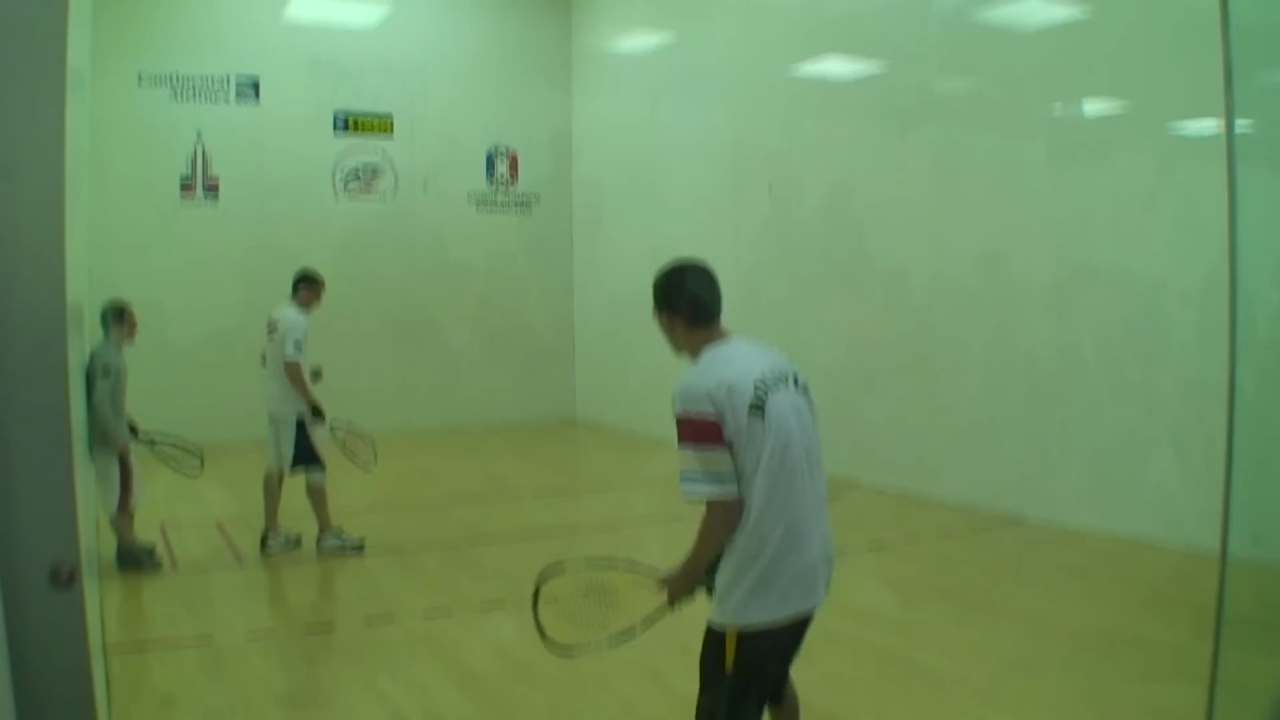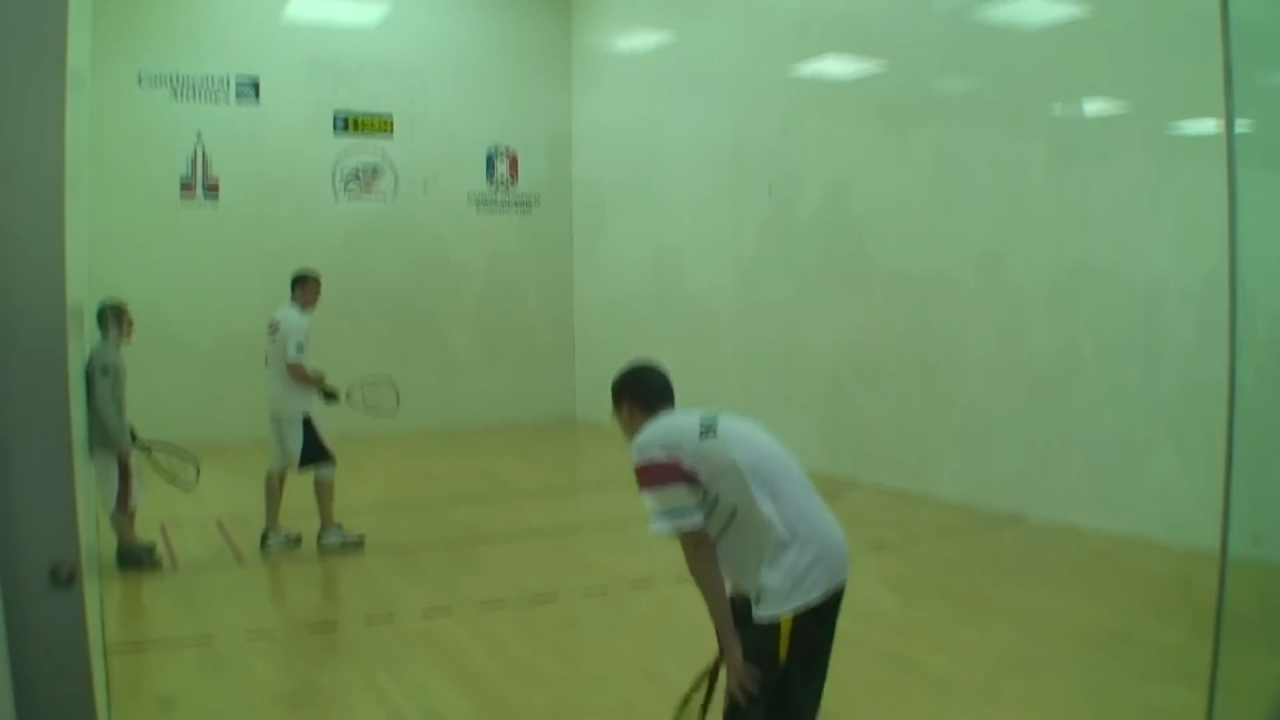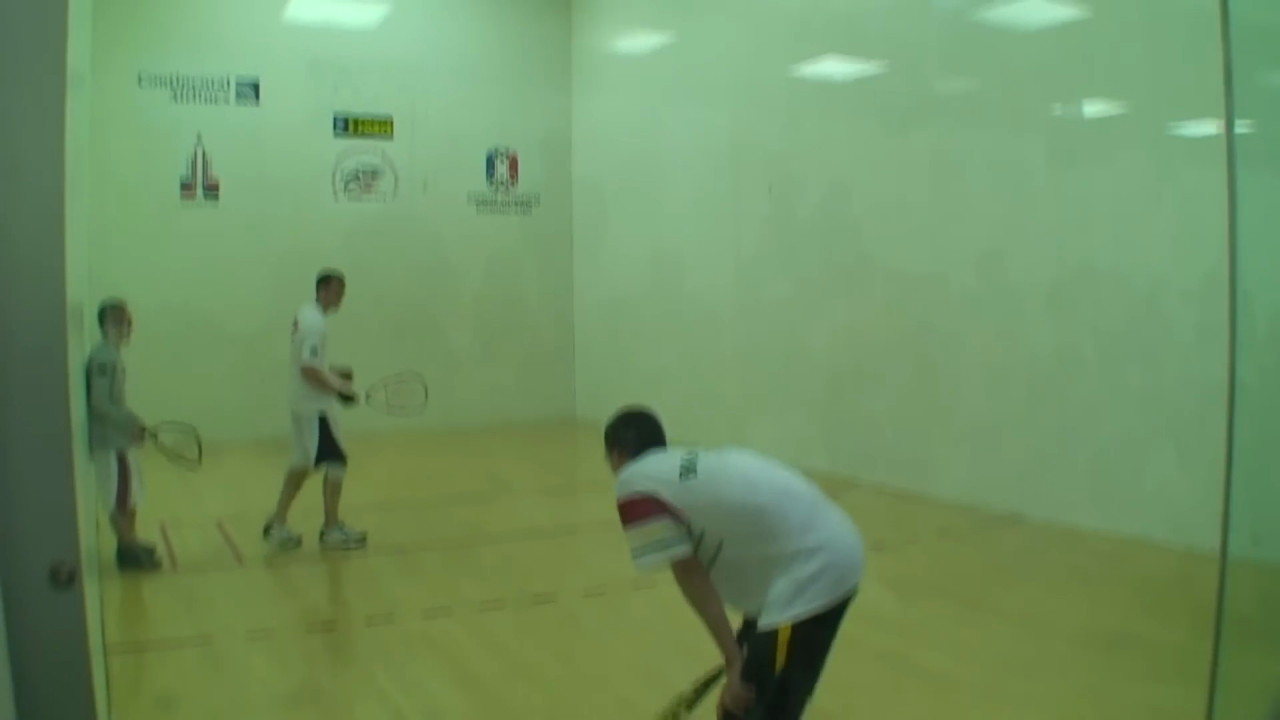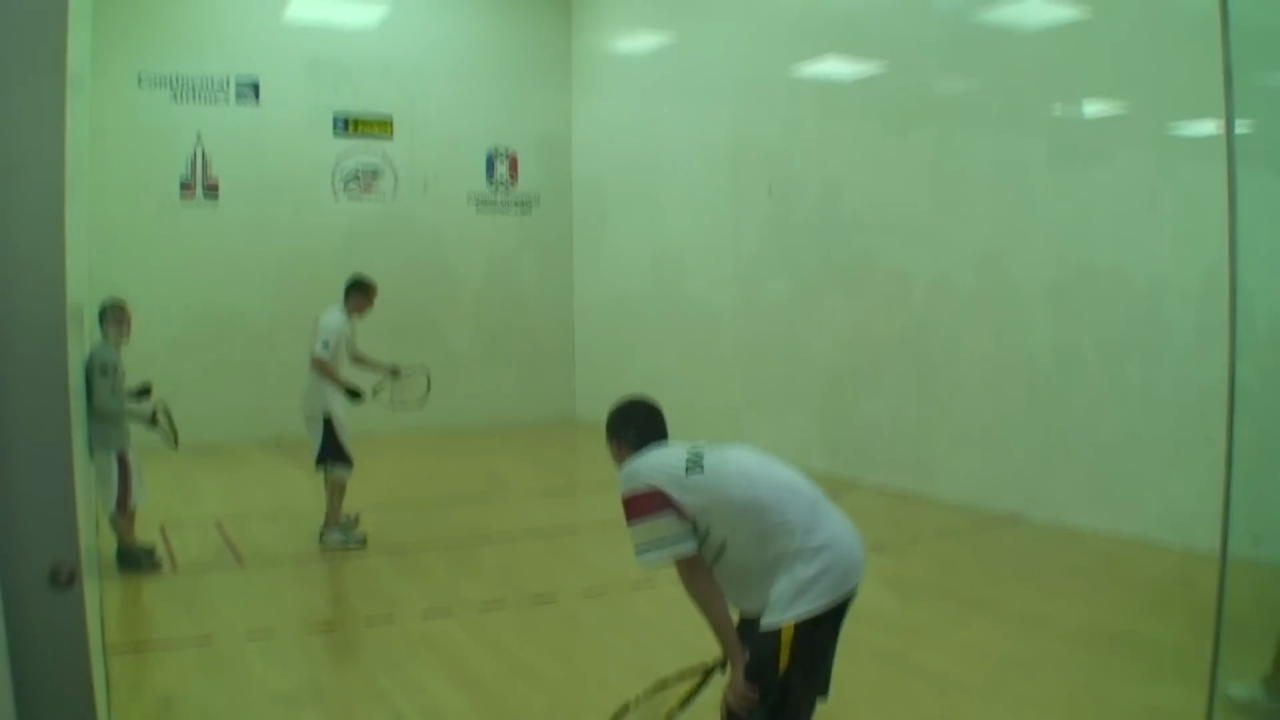
dt=0.4s
person 1, frame 1
left shoulder: (700, 390)
right shoulder: (773, 362)
left elbow: (725, 511)
left wrist: (688, 575)
left hip: (758, 585)
right hip: (807, 567)
right knee: (772, 681)
person 1, frame 2
left shoulder: (650, 445)
right shoulder: (705, 425)
left elbow: (697, 546)
left wrist: (731, 646)
left hip: (798, 573)
right hip: (817, 554)
person 1, frame 3
left shoulder: (634, 483)
right shoulder: (694, 466)
left elbow: (689, 573)
left wrist: (734, 663)
left hip: (811, 569)
right hip: (835, 549)
person 1, frame 4
left shoulder: (638, 476)
right shoulder: (695, 459)
left elbow: (693, 571)
left wrist: (737, 661)
left hip: (812, 567)
right hip: (834, 550)
person 2, frame 1
left shoulder: (278, 315)
right shoulder: (296, 320)
right elbow: (291, 366)
left wrist: (307, 375)
right wrist: (312, 401)
left hip: (276, 405)
right hip: (294, 408)
left knee: (276, 468)
right knee: (315, 468)
left ankle: (272, 534)
right ankle: (327, 535)
person 2, frame 2
left shoulder: (278, 317)
right shoulder: (297, 322)
right elbow: (294, 368)
left wrist: (311, 378)
right wrist: (321, 387)
left hip: (278, 405)
right hip: (296, 408)
left knee: (278, 467)
right knee: (324, 463)
left ankle: (272, 533)
right ankle: (329, 531)
person 2, frame 3
left shoulder: (307, 315)
right shoulder: (315, 323)
right elbow: (308, 370)
left wrist: (333, 371)
right wrist: (338, 390)
left hip: (303, 403)
right hip: (315, 406)
left knee: (303, 463)
right knee: (336, 462)
left ankle: (277, 525)
right ankle: (332, 529)
person 2, frame 4
left shoulder: (343, 320)
right shoulder: (334, 322)
left elbow: (353, 355)
right elbow: (318, 361)
left wrist: (384, 367)
right wrist: (345, 384)
left hip: (325, 401)
right hip: (323, 402)
left knee: (334, 460)
right knee: (341, 463)
left ankle: (335, 517)
right ankle: (332, 530)
person 3, frame 1
left shoulder: (108, 353)
right shoulder: (108, 358)
right elbow: (100, 403)
left wrist: (125, 420)
right wrist: (116, 437)
left hip: (115, 441)
right hip: (110, 444)
left knee: (127, 496)
right knee: (120, 499)
left ankle: (130, 544)
right ankle: (127, 551)
person 3, frame 2
left shoulder: (108, 354)
right shoulder: (106, 357)
right elbow: (102, 403)
left wrist: (125, 428)
right wrist: (119, 440)
left hip: (116, 439)
right hip: (110, 443)
left knee: (129, 495)
right knee: (121, 498)
left ankle: (131, 543)
right ankle: (128, 550)
person 3, frame 3
left shoulder: (111, 355)
right shoulder: (104, 357)
right elbow: (99, 403)
left wrist: (133, 420)
right wrist: (130, 424)
left hip: (118, 439)
right hip: (109, 441)
left knee: (130, 495)
right knee: (120, 498)
left ankle: (131, 543)
right ankle: (128, 551)
person 3, frame 4
left shoulder: (109, 354)
right shoulder: (104, 357)
right elbow: (102, 403)
left wrist: (134, 392)
right wrist: (139, 414)
left hip: (116, 438)
right hip: (108, 441)
left knee: (130, 495)
right knee: (120, 500)
left ankle: (130, 545)
right ankle: (128, 552)
